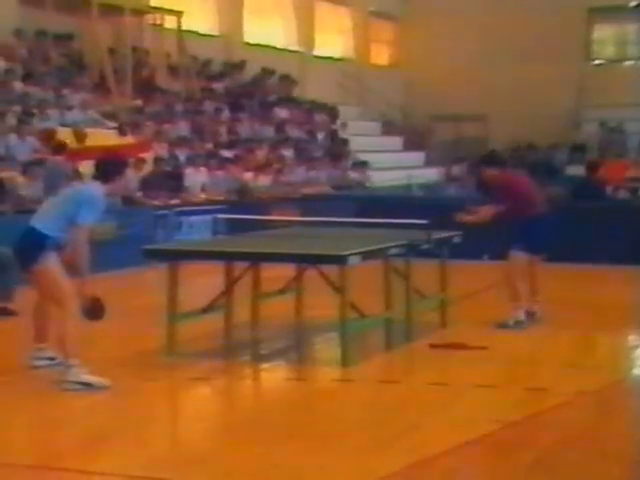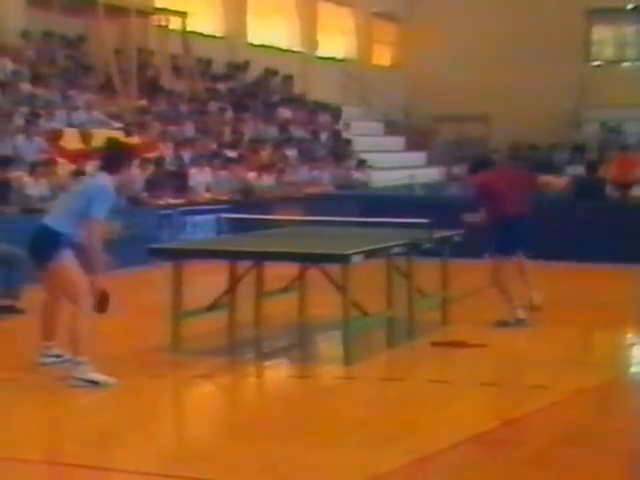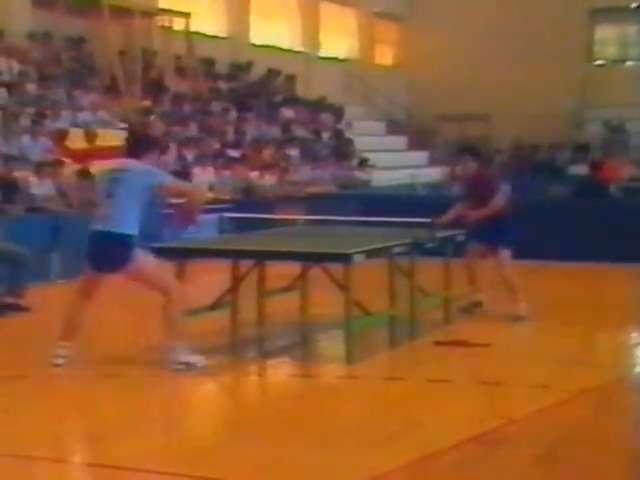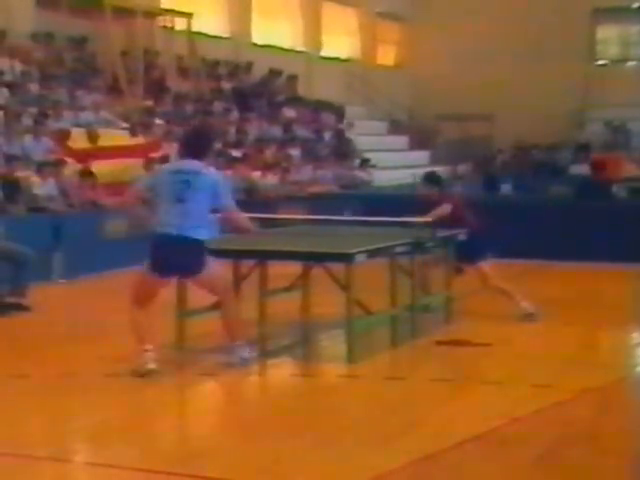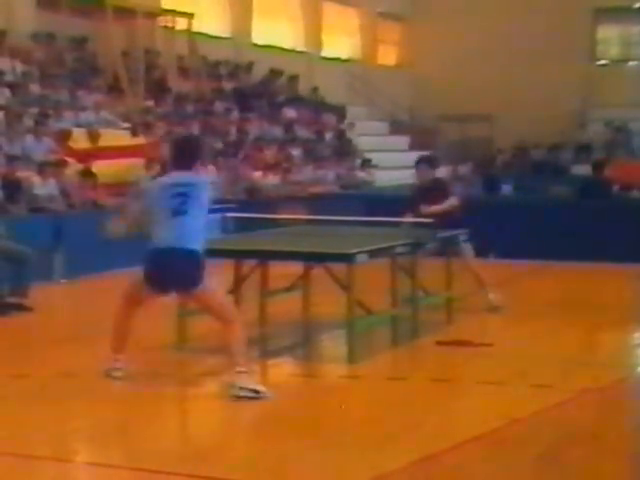
dt=0.7s
person 1, frame 1
left shoulder: (84, 189)
right shoulder: (95, 197)
right elbow: (79, 243)
left wrist: (67, 258)
right wrist: (83, 281)
left hip: (30, 241)
right hip: (38, 245)
left knee: (47, 296)
right knee: (70, 304)
left ankle: (40, 352)
right ankle: (73, 371)
person 1, frame 2
left shoulder: (92, 182)
right shoulder: (105, 189)
right elbow: (93, 236)
left wrist: (94, 258)
right wrist: (96, 274)
left hip: (43, 237)
right hip: (53, 243)
left knee: (55, 295)
right knee: (84, 301)
left ankle: (48, 350)
right ankle: (81, 368)
person 1, frame 3
left shoulder: (109, 173)
right shoulder: (146, 173)
right elbow: (190, 191)
right wrist: (192, 207)
left hip: (97, 242)
right hip: (121, 244)
left knee: (83, 295)
right knee: (173, 291)
left ankle: (62, 349)
right ankle: (178, 352)
person 1, frame 4
left shoulder: (162, 172)
right shoulder: (214, 178)
left elbow: (129, 198)
right elbow: (234, 217)
right wrist: (250, 227)
left hip: (161, 249)
right hip: (191, 252)
left knee: (138, 303)
right knee: (227, 294)
left ankle: (147, 355)
right ankle: (239, 349)
person 1, frame 5
left shoulder: (155, 187)
right shoulder: (203, 184)
left elbow: (127, 220)
left wrist: (119, 225)
left hip: (158, 261)
right hip: (189, 264)
left knee: (127, 305)
right knee: (233, 320)
left ankle: (117, 363)
right ankle: (241, 378)
person 2, frame 1
left shoulder: (502, 182)
right shoulder: (514, 178)
left elbow: (492, 212)
right elbow: (500, 208)
left wrist: (469, 218)
right wrist: (480, 211)
left hip: (529, 225)
right hip: (537, 223)
left knee: (513, 271)
right knee: (531, 269)
left ankle: (519, 316)
right ankle: (533, 309)
person 2, frame 2
left shoulder: (481, 182)
right shoulder: (514, 171)
left elbow: (485, 216)
right elbow: (542, 180)
left wrist: (474, 218)
right wrist: (560, 182)
left hip: (506, 225)
right hip: (521, 219)
left knee: (497, 275)
right knee: (518, 260)
left ankle: (518, 314)
right ankle: (533, 297)
person 2, frame 3
left shoulder: (487, 176)
right shoulder: (470, 180)
left elbow: (500, 201)
right elbow: (463, 204)
left wrist: (478, 214)
right wrist: (445, 219)
left hip: (498, 223)
right hip: (483, 223)
left knee: (504, 268)
right knee: (469, 258)
left ankle: (520, 305)
right ankle: (477, 297)
person 2, frame 4
left shoulder: (447, 200)
right shoulder: (437, 203)
left elbow: (446, 210)
left wrist: (428, 218)
left hip: (470, 242)
right hip: (454, 242)
left knee: (490, 281)
left ankle: (522, 304)
person 2, frame 5
left shoulder: (440, 185)
right shoulder: (418, 192)
left elbow: (454, 201)
right elbow: (413, 214)
left wrist: (434, 209)
left hip: (453, 227)
left knee: (470, 263)
left ankle: (490, 294)
